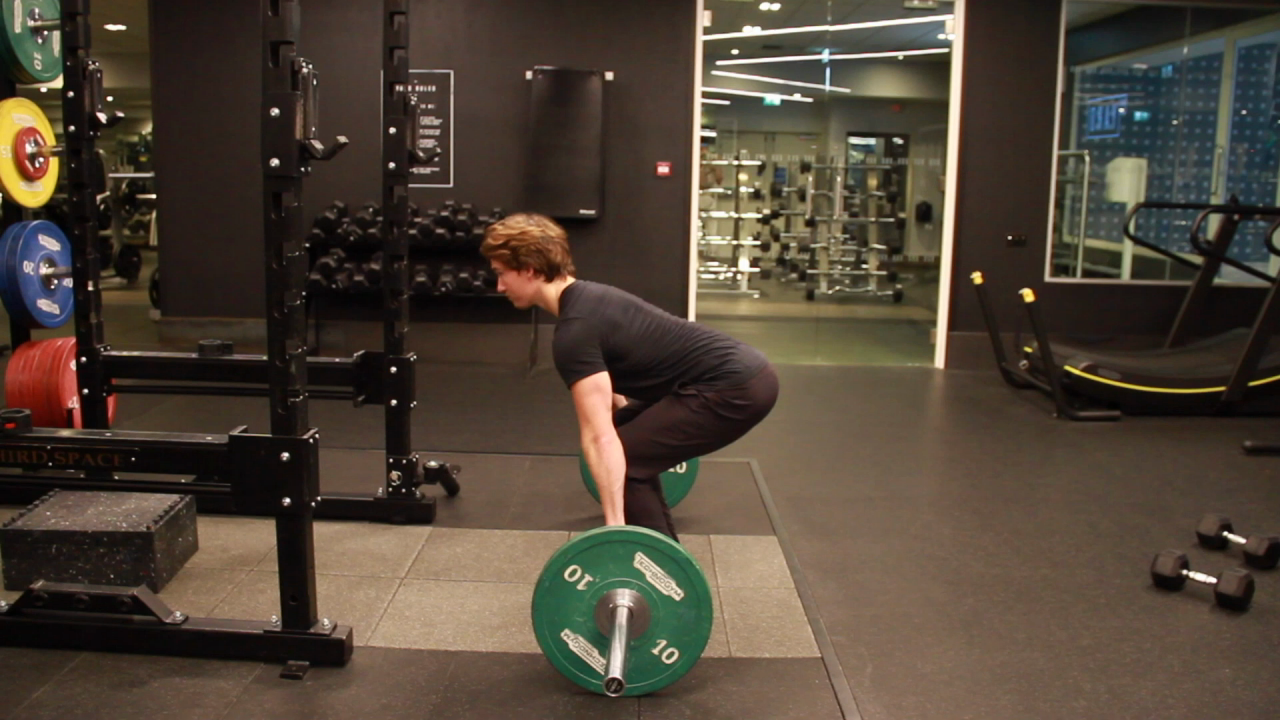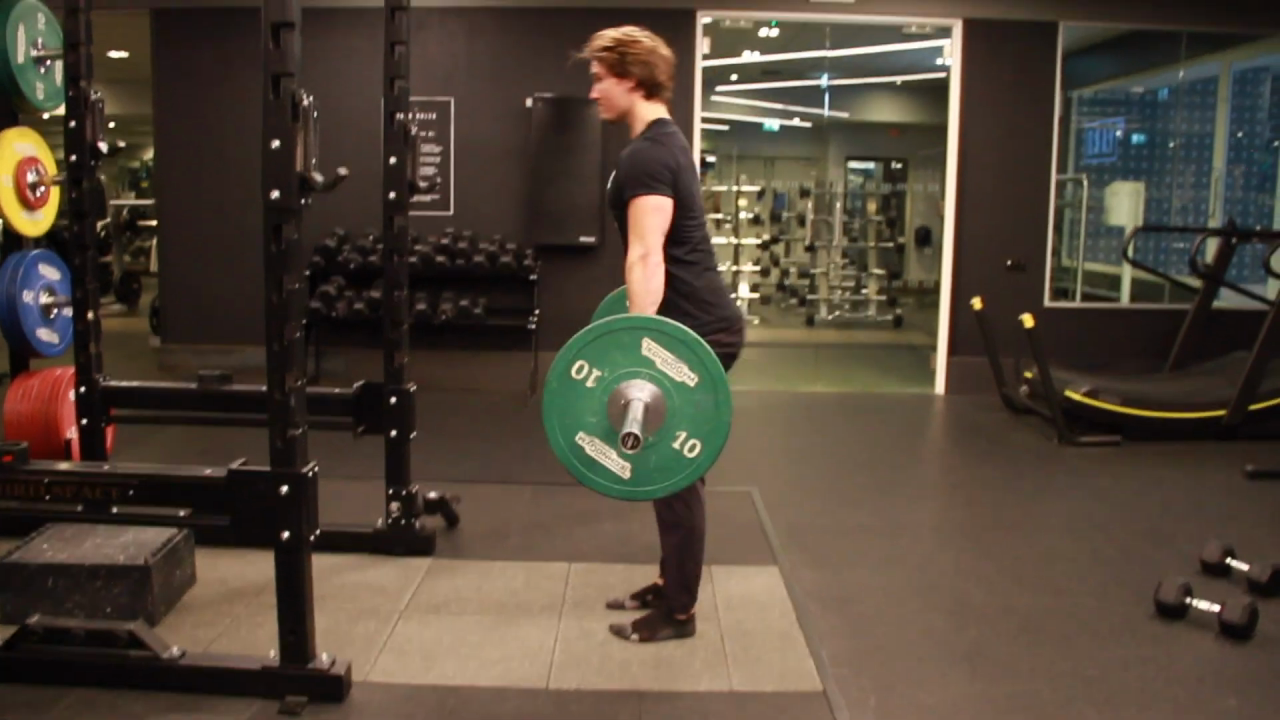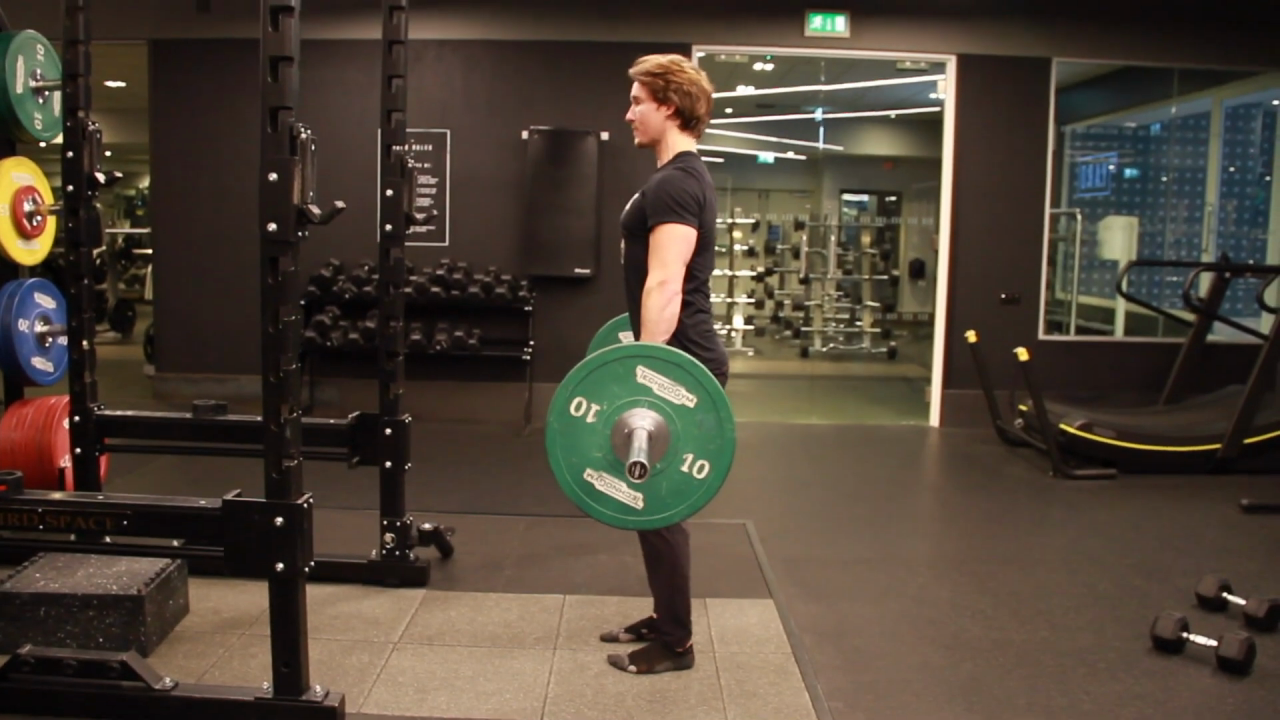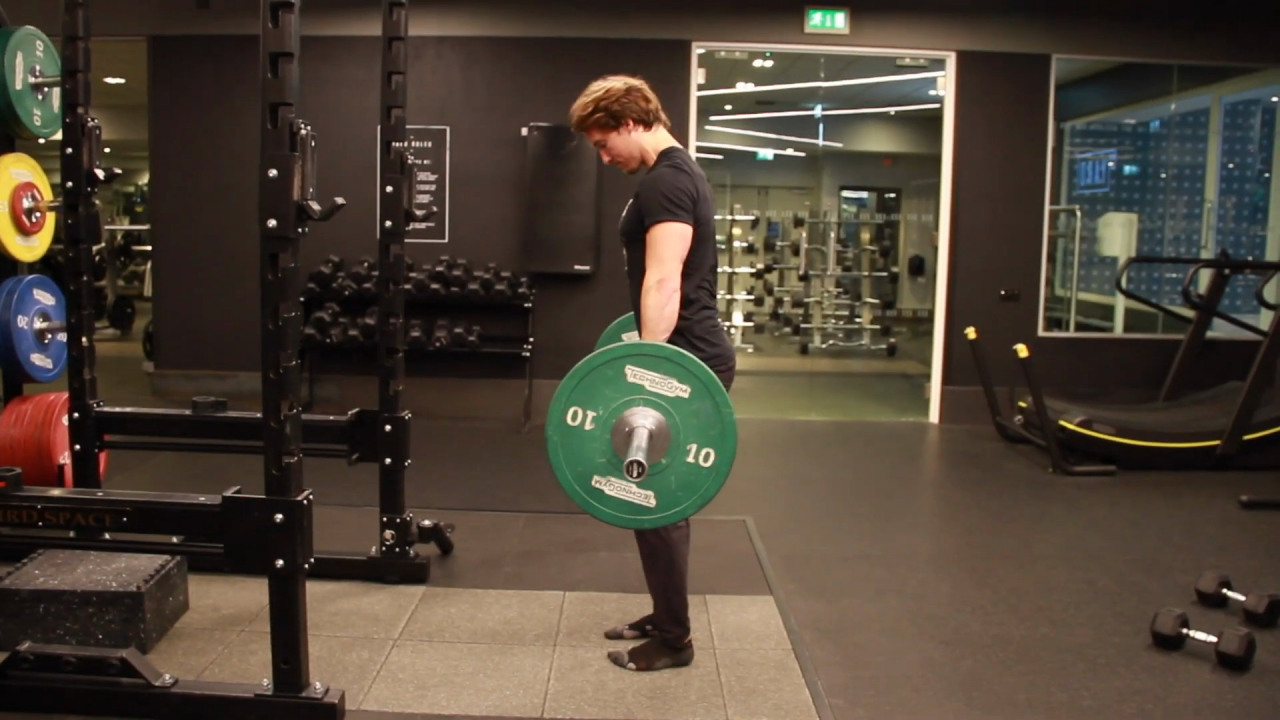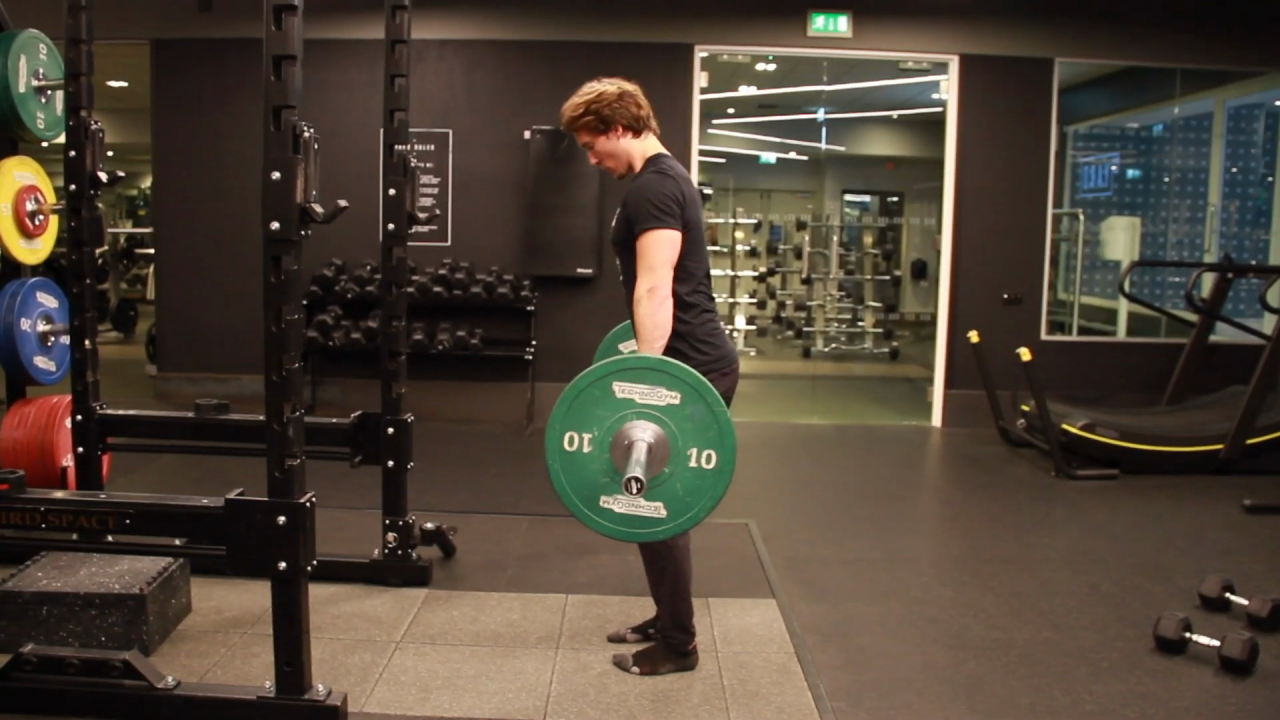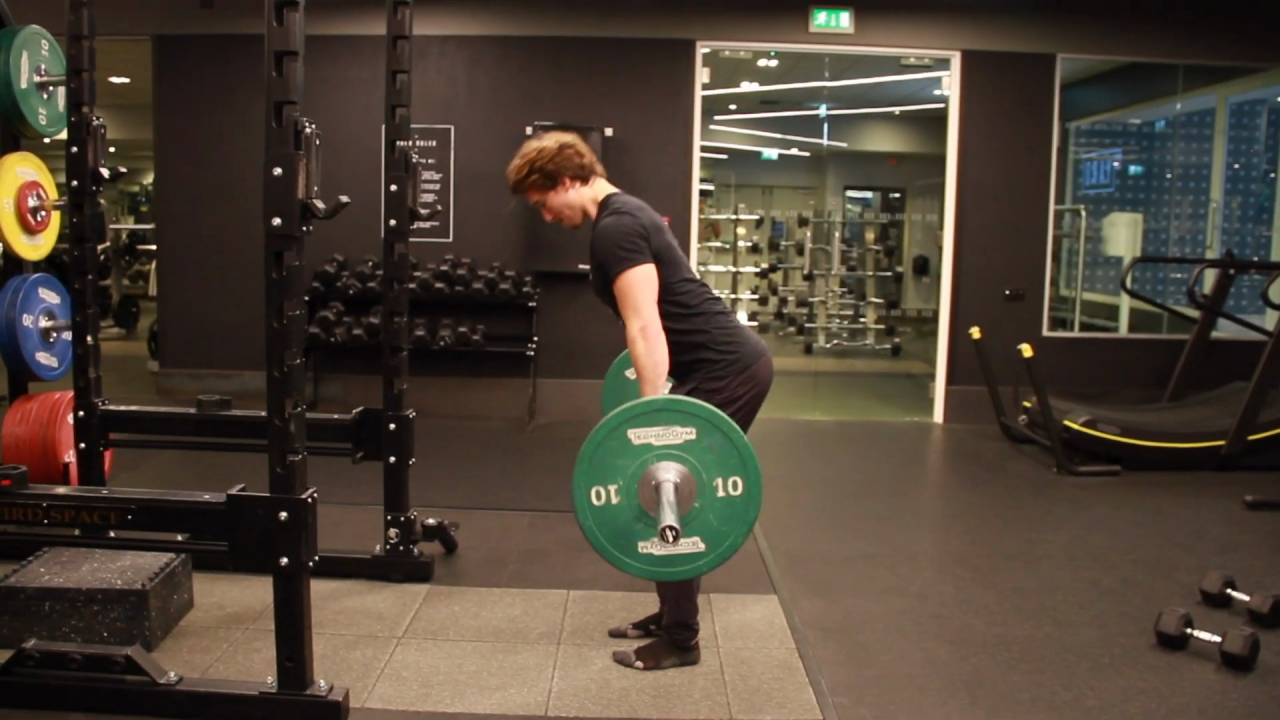
dt=0.7s
person 1, frame 1
left shoulder: (574, 334)
right shoulder: (588, 298)
left elbow: (599, 438)
left wrist: (615, 528)
left hip: (735, 390)
right hip: (740, 372)
left knee: (626, 461)
right knee: (627, 446)
person 1, frame 2
left shoulder: (647, 153)
right shoulder: (660, 144)
left elbow: (644, 257)
left hip: (699, 332)
right hip: (702, 325)
left ankle: (677, 611)
right ankle: (670, 585)
person 1, frame 3
left shoulder: (674, 183)
right shoulder: (682, 178)
left elbow: (664, 286)
right hip: (679, 362)
left ankle: (674, 642)
right ankle: (665, 618)
person 1, frame 4
left shoulder: (665, 180)
right shoulder: (677, 173)
left elbow: (663, 282)
right hip: (691, 358)
left ankle: (673, 639)
right ankle: (665, 616)
person 1, frame 5
left shoulder: (651, 187)
right shoulder: (666, 179)
left elbow: (656, 290)
left hip: (691, 370)
right hip: (697, 362)
left ankle: (676, 643)
right ankle: (669, 619)
person 1, frame 6
left shoulder: (614, 229)
right shoulder: (625, 214)
left elbow: (645, 328)
left hip: (727, 371)
right hip: (728, 362)
left ankle: (680, 640)
right ankle: (671, 615)
